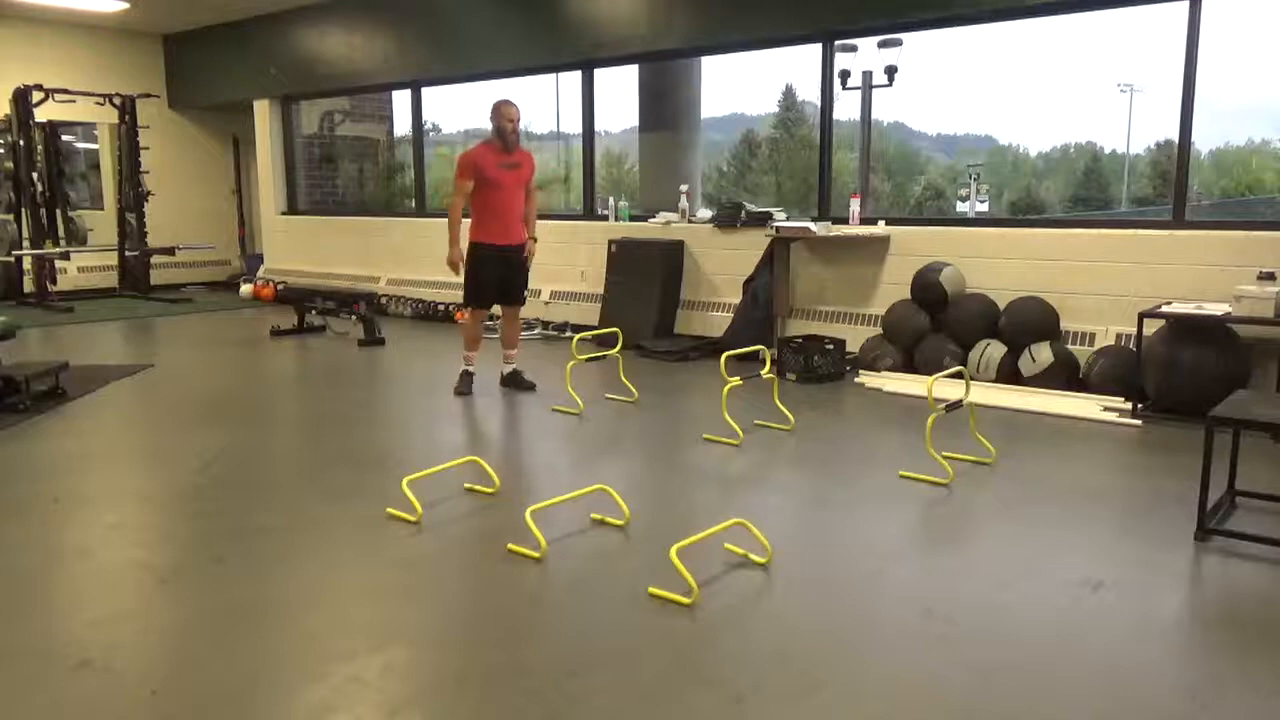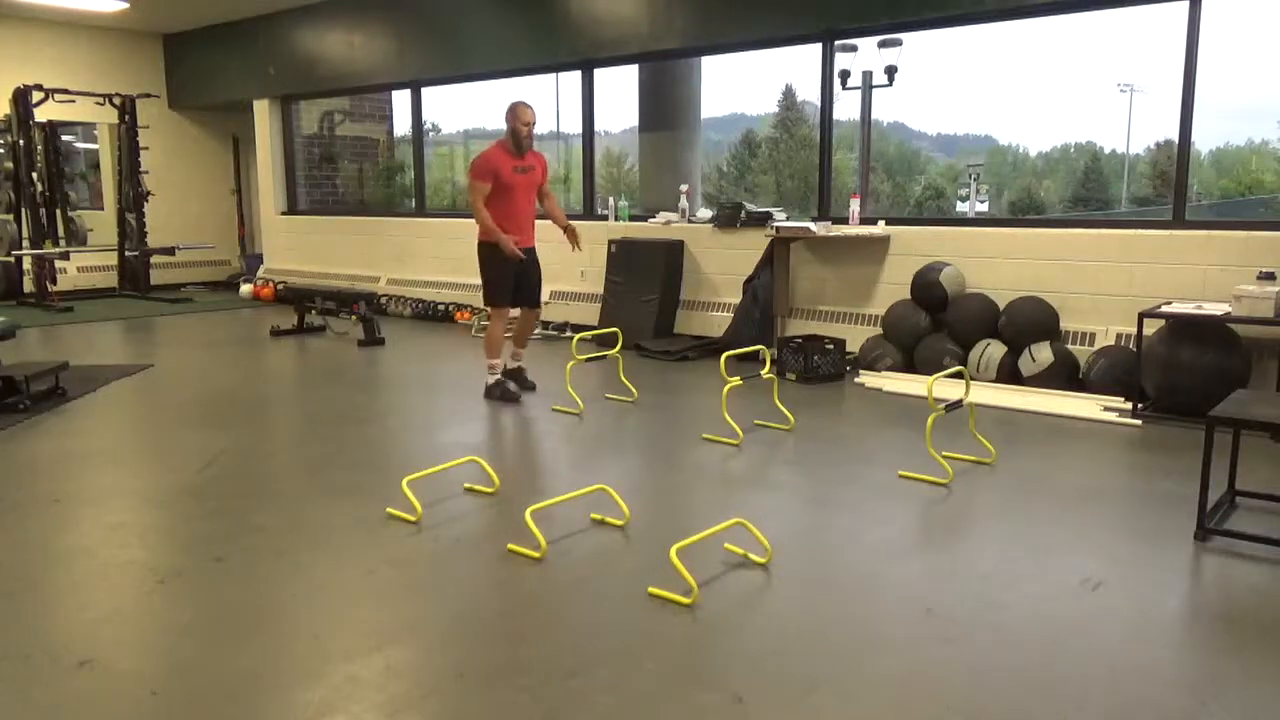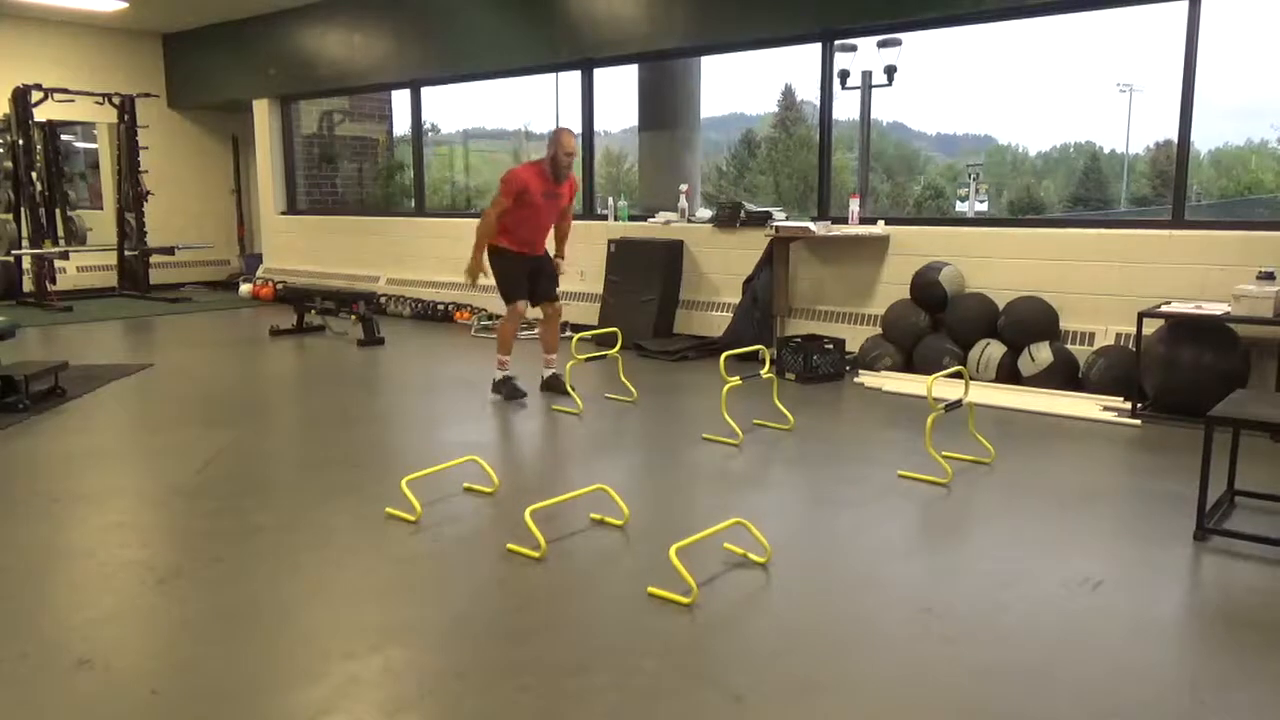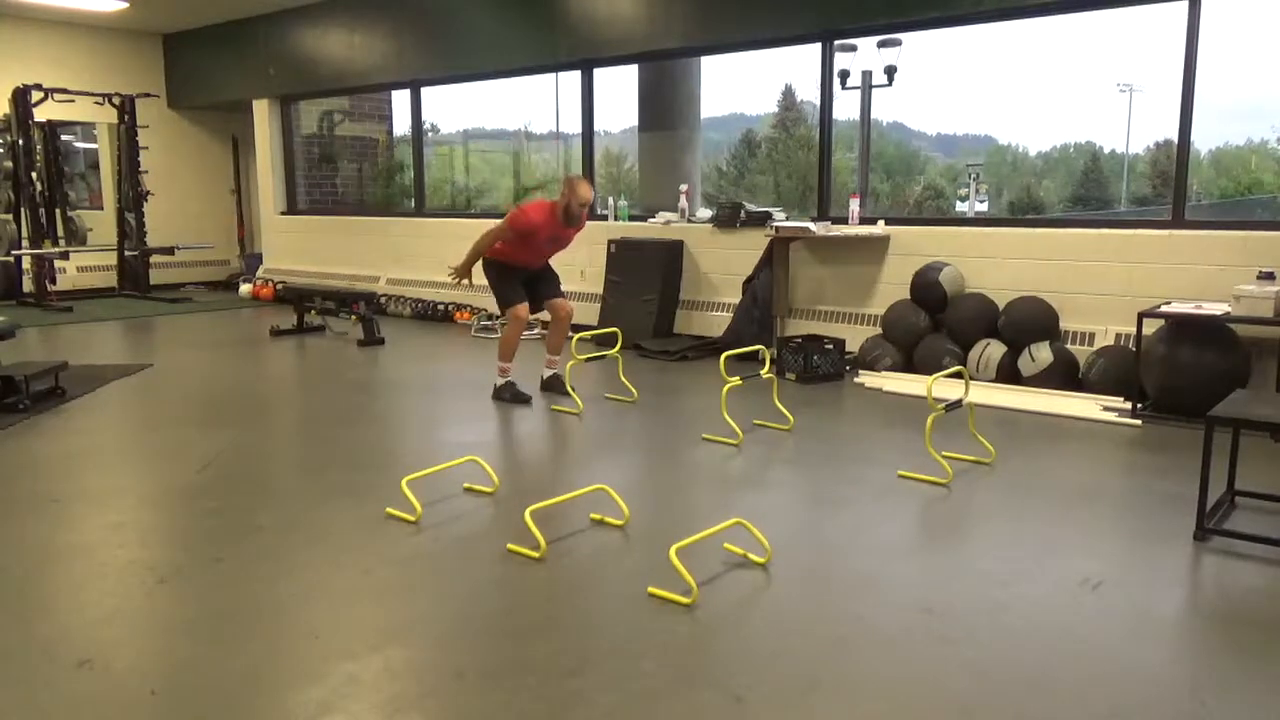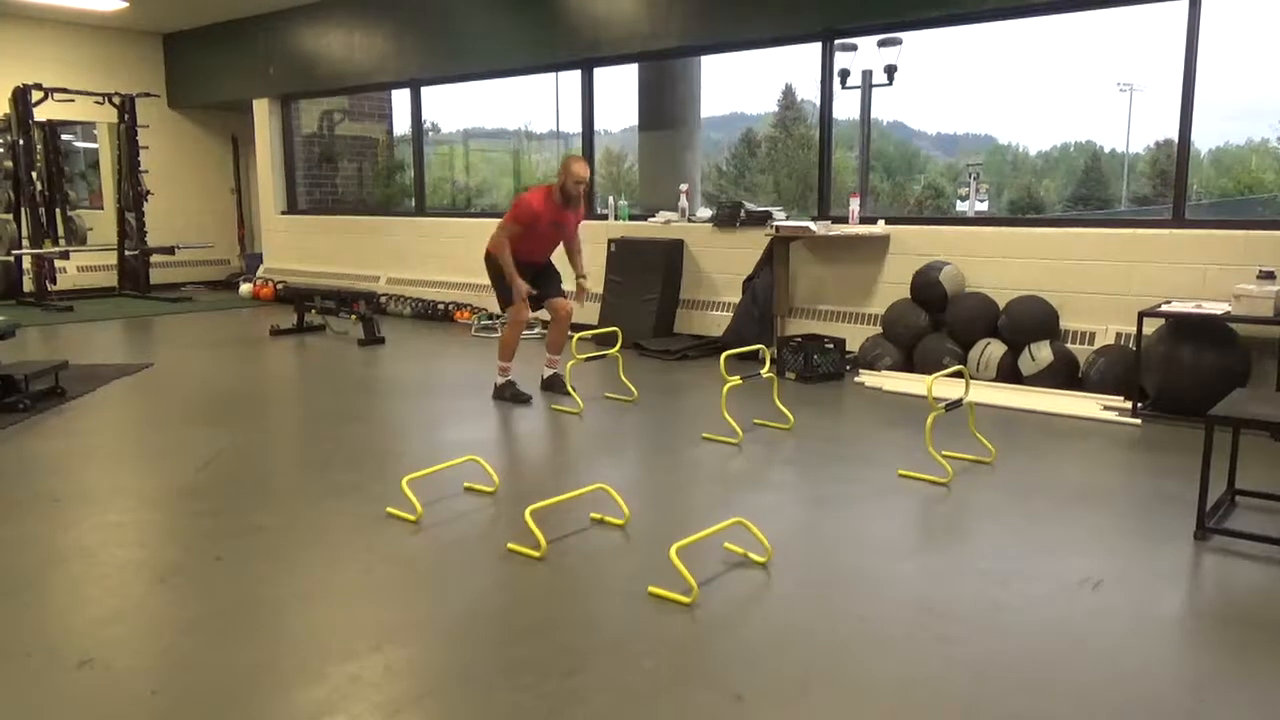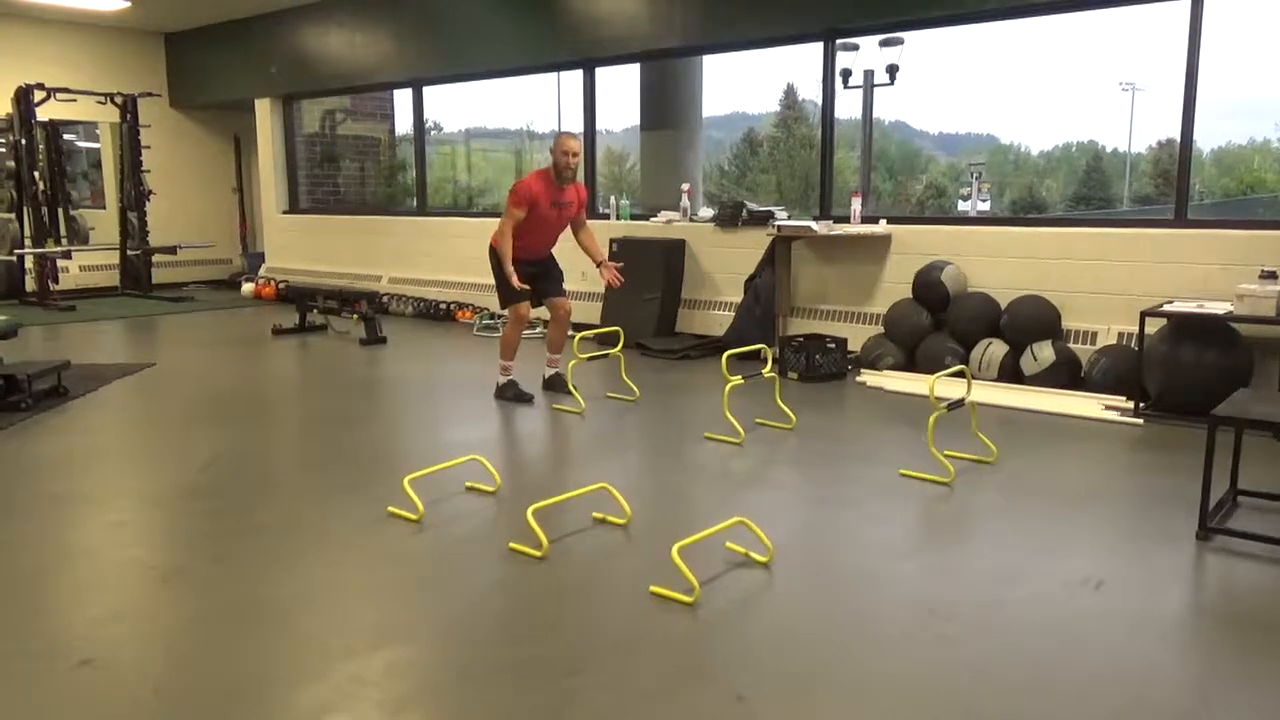
dt=0.5s
person 1, frame 1
left shoulder: (526, 158)
right shoulder: (474, 157)
right elbow: (458, 201)
left wrist: (531, 237)
right wrist: (454, 245)
left hip: (517, 247)
right hip: (484, 247)
left knee: (513, 310)
right knee: (478, 311)
left ankle: (510, 370)
right ankle: (467, 370)
person 1, frame 2
left shoulder: (538, 160)
right shoulder: (487, 160)
left elbow: (546, 197)
right elbow: (476, 204)
left wrist: (565, 226)
right wrist: (499, 238)
left hip: (526, 246)
right hip: (496, 247)
left knee: (531, 310)
right knee: (500, 312)
left ankle: (513, 365)
right ankle: (493, 380)
person 1, frame 3
left shoulder: (570, 183)
right shoulder: (520, 177)
right elbow: (491, 215)
left wrist: (559, 255)
right wrist: (477, 257)
left hip: (537, 252)
right hip: (507, 251)
left knee: (553, 310)
right knee: (517, 309)
left ankle: (550, 374)
right ankle: (502, 376)
person 1, frame 4
left shoulder: (578, 221)
right shoulder: (531, 216)
right elbow: (491, 237)
right wrist: (466, 266)
left hip: (535, 266)
right hip: (503, 264)
left knee: (564, 311)
right knee: (520, 315)
left ankle: (550, 375)
right ankle: (502, 383)
person 1, frame 5
left shoulder: (577, 206)
right shoulder: (531, 203)
left elbow: (571, 238)
right elbow: (500, 238)
left wrist: (580, 275)
right wrist: (515, 281)
left hip: (539, 262)
right hip: (506, 259)
left knee: (563, 310)
right knee: (520, 315)
left ankle: (550, 374)
right ankle: (502, 382)
person 1, frame 6
left shoulder: (578, 192)
right shoulder: (528, 187)
left elbow: (581, 229)
right elbow: (505, 228)
left wrist: (601, 262)
right wrist: (509, 269)
left hip: (541, 256)
right hip: (511, 254)
left knee: (563, 310)
right knee: (520, 313)
left ankle: (552, 374)
right ankle: (504, 381)
